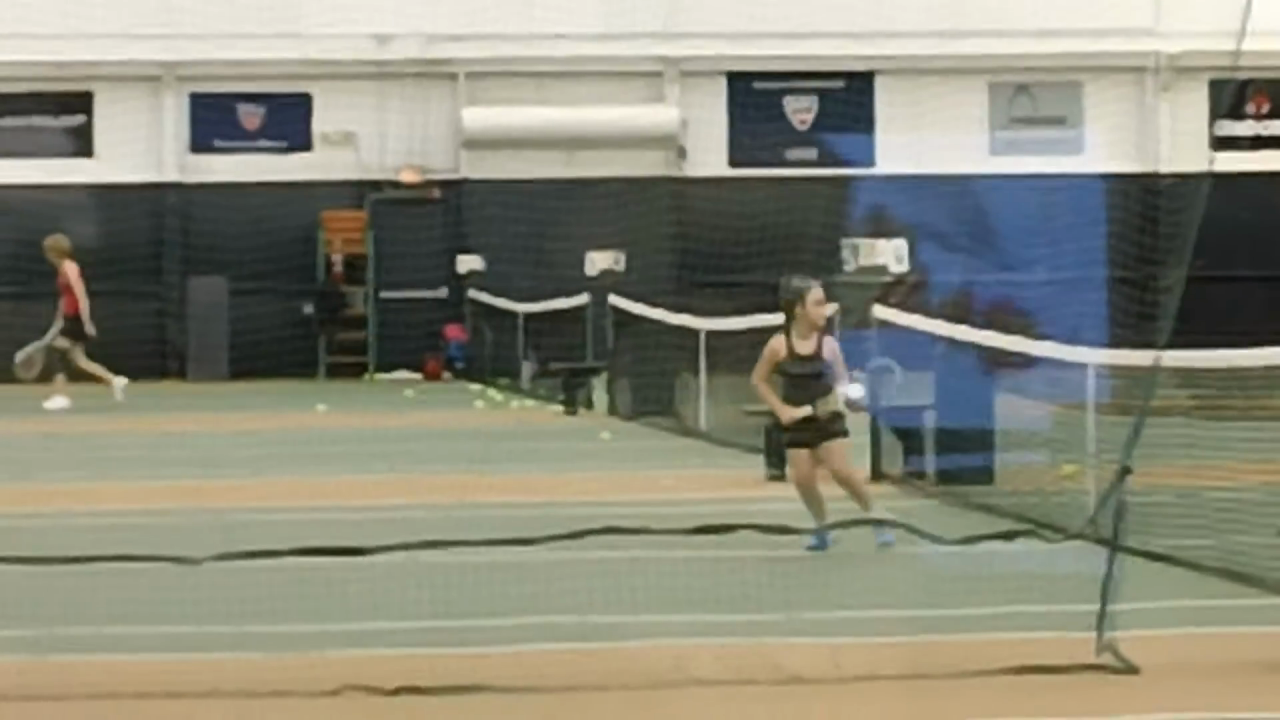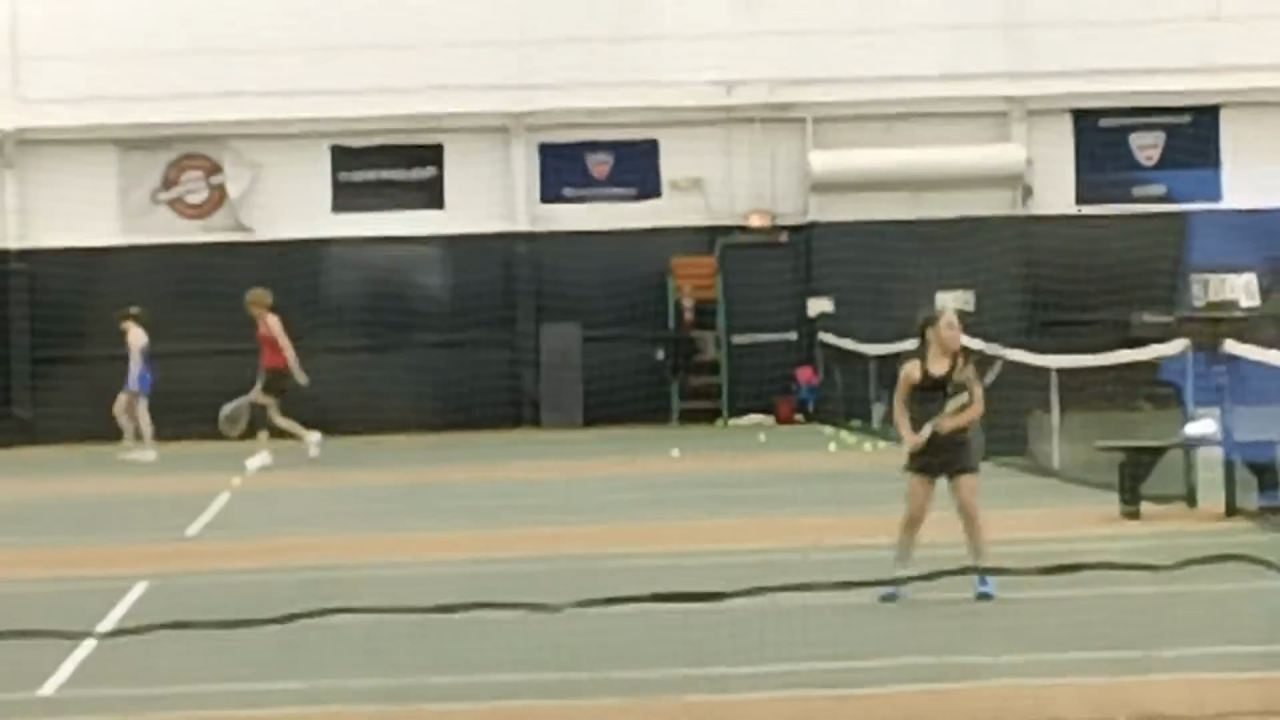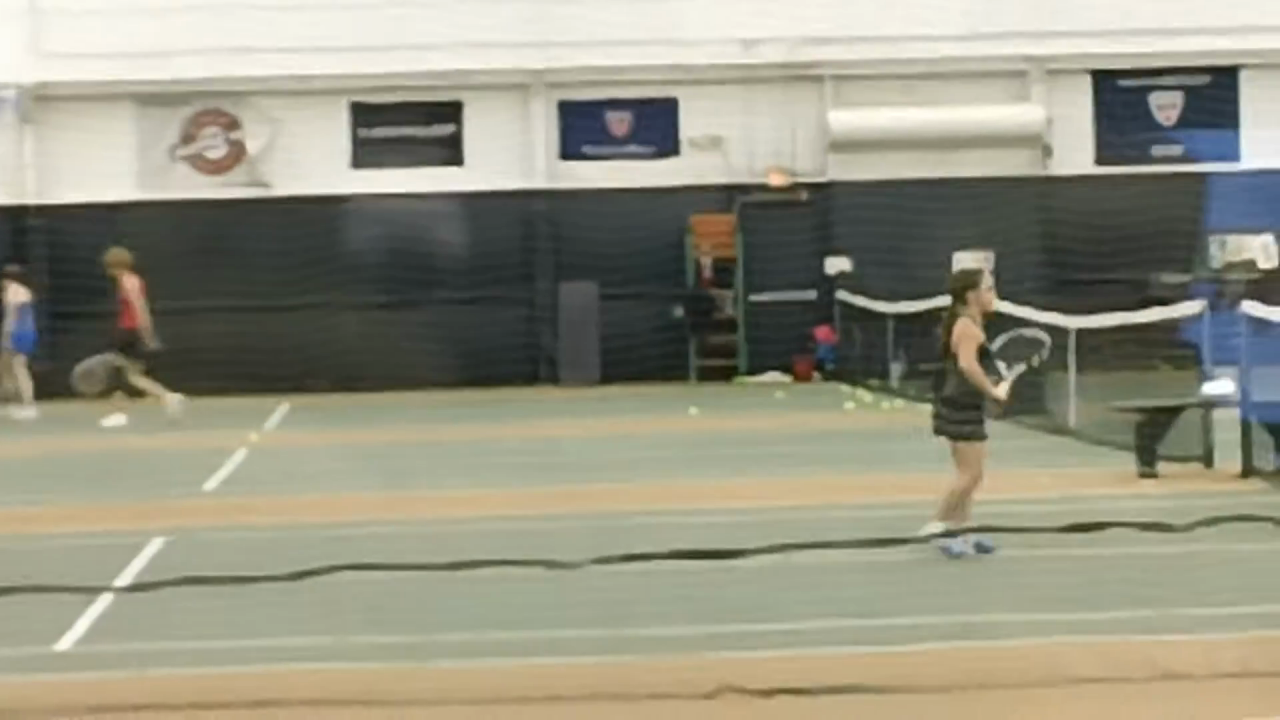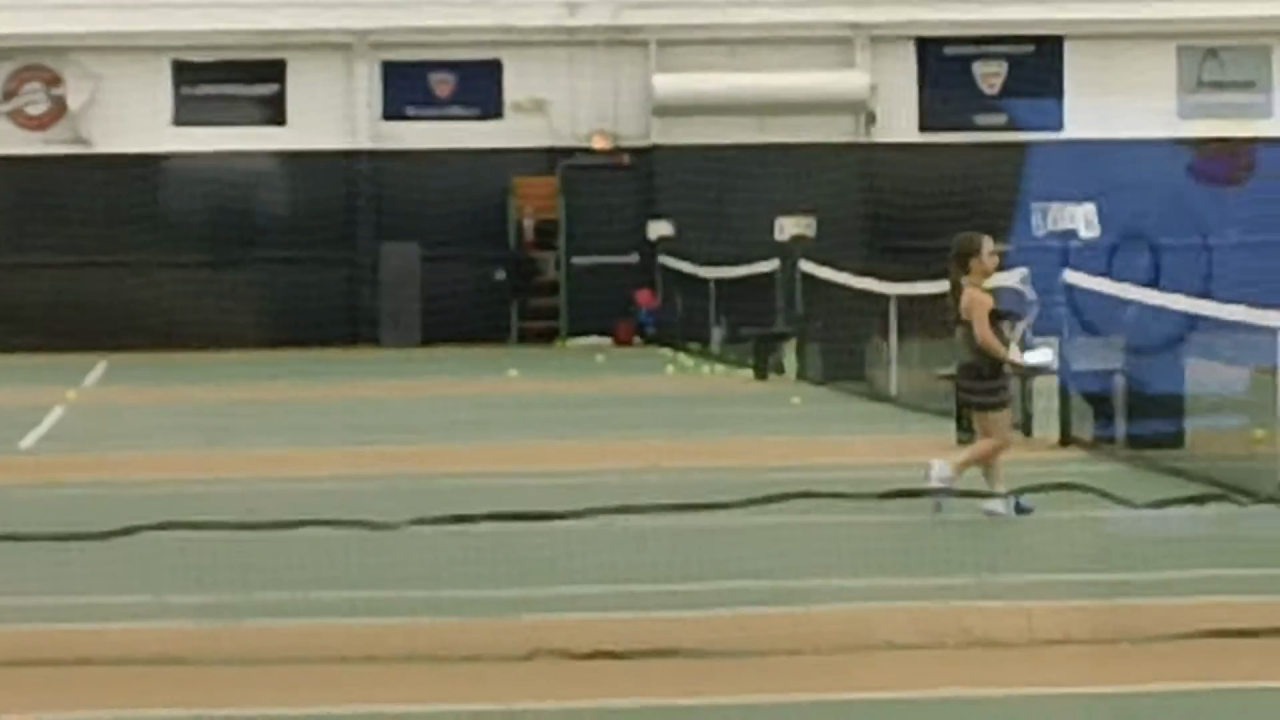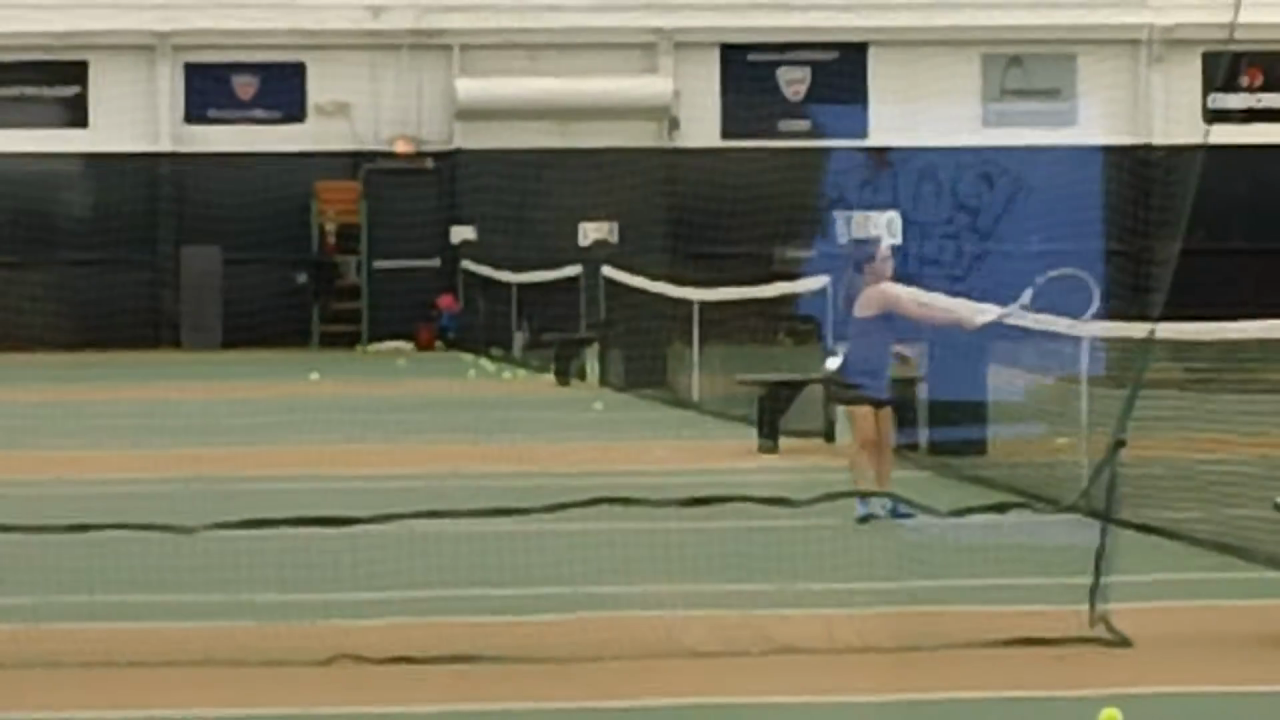
dt=1s
person 1, frame 1
left shoulder: (829, 344)
right shoulder: (778, 345)
left elbow: (843, 380)
right elbow: (758, 380)
left wrist: (837, 399)
right wrist: (781, 409)
left hip: (828, 418)
right hip: (795, 420)
left knee: (842, 472)
right knee: (803, 479)
left ankle: (876, 519)
right ankle: (822, 528)
person 1, frame 2
left shoulder: (964, 368)
right shoulder: (912, 370)
left elbow: (977, 408)
right elbow: (899, 405)
left wrist: (953, 423)
right wrist: (907, 435)
left hip: (958, 449)
right hip: (925, 452)
left knee: (969, 511)
right knee: (913, 515)
left ankle: (981, 575)
right ankle: (897, 577)
person 1, frame 3
left shoulder: (968, 326)
right shoulder: (967, 327)
right elbow: (967, 365)
left wrist: (992, 385)
right wrist: (992, 391)
left hip: (968, 410)
right hip: (962, 411)
left knee: (973, 474)
right knee: (969, 475)
left ankle: (960, 535)
right ankle: (937, 526)
person 1, frame 4
left shoulder: (973, 294)
right shoulder: (974, 296)
left elbow: (963, 335)
right elbow: (983, 336)
right wrist: (1008, 355)
left hip: (986, 377)
right hip: (982, 377)
left knee: (996, 437)
right knee: (999, 439)
left ankle: (998, 497)
right ankle: (945, 470)
person 1, frame 5
left shoulder: (882, 292)
right shoulder: (878, 293)
right elbow: (921, 314)
right wrist: (962, 318)
left hip: (874, 377)
right hip: (857, 379)
left knee: (885, 439)
right knee: (865, 437)
left ankle: (883, 499)
right ankle: (864, 500)
